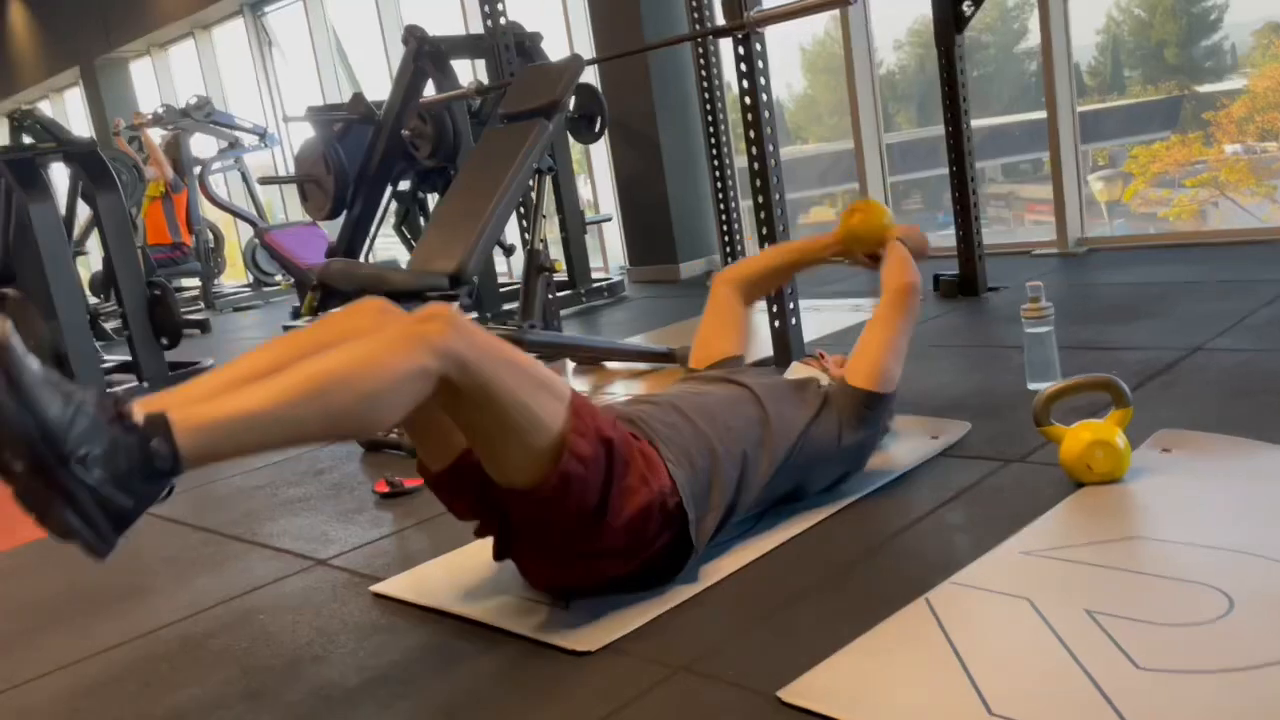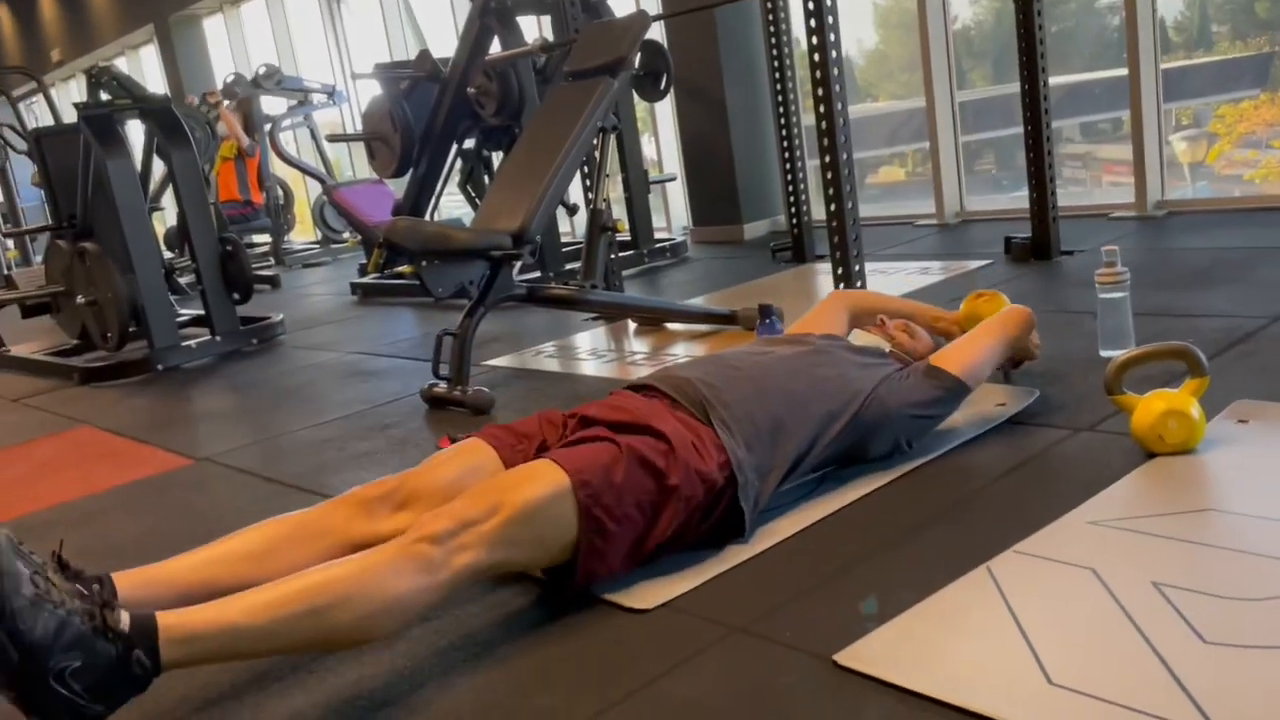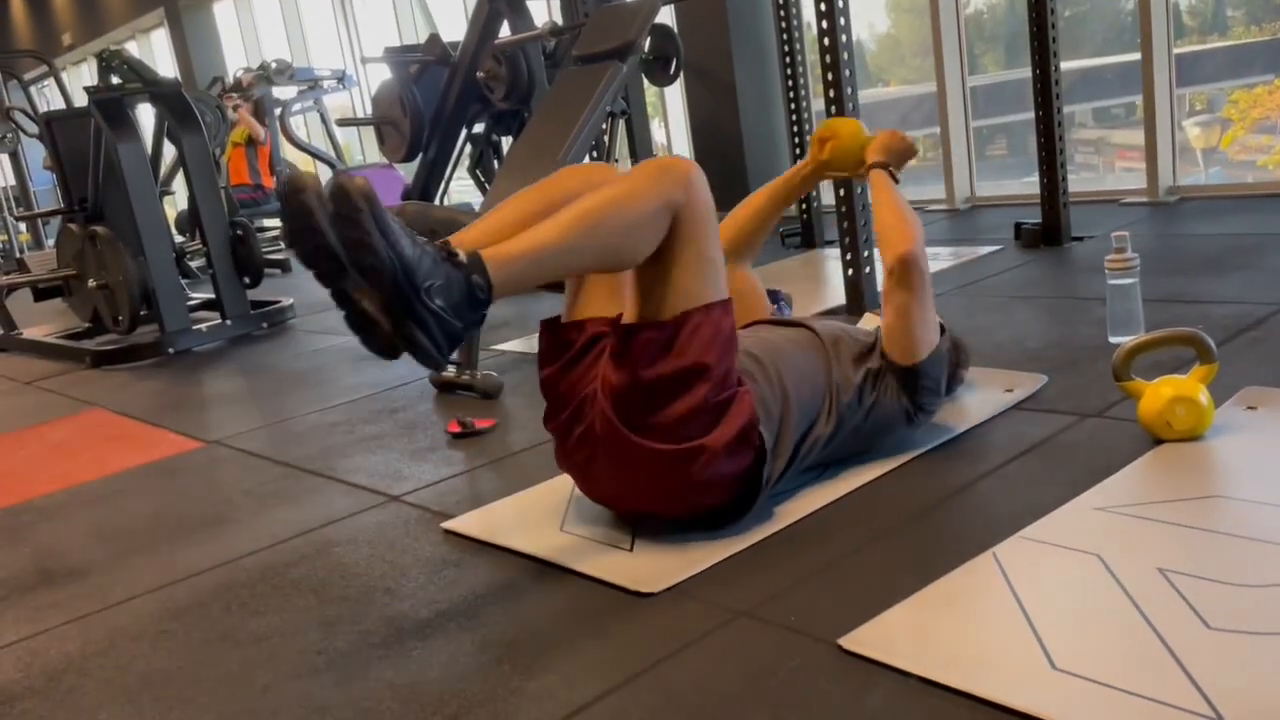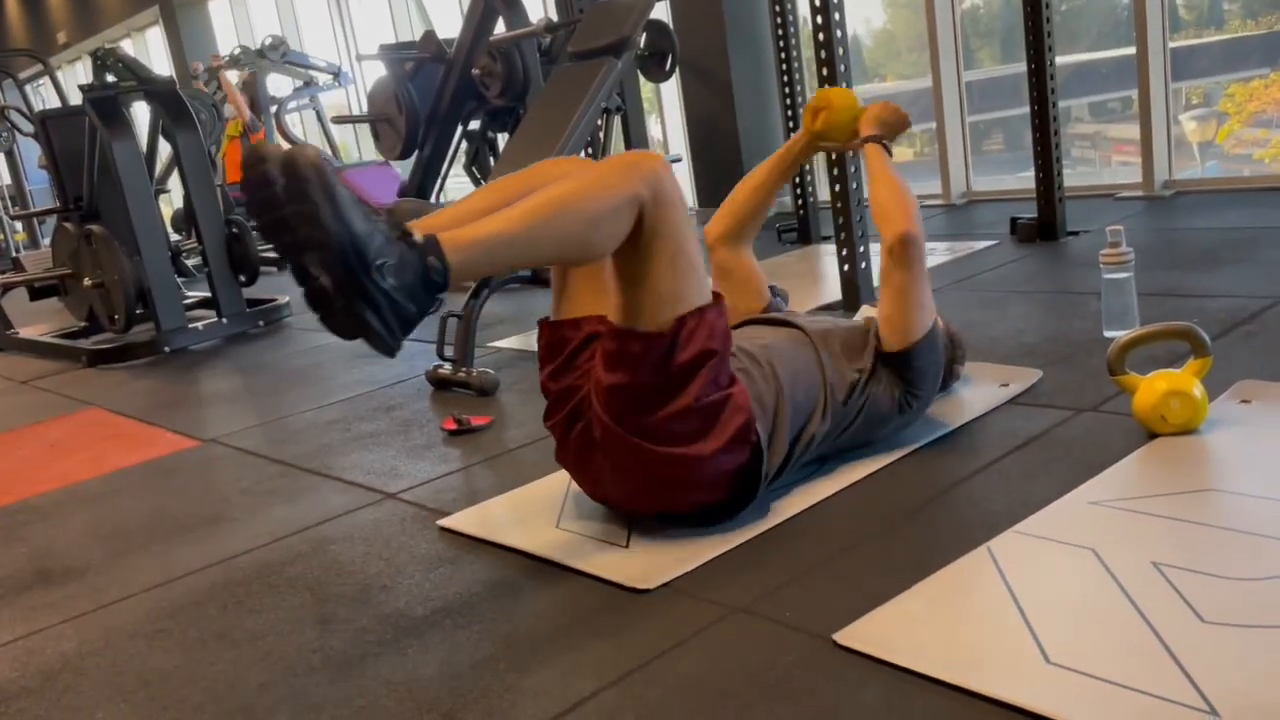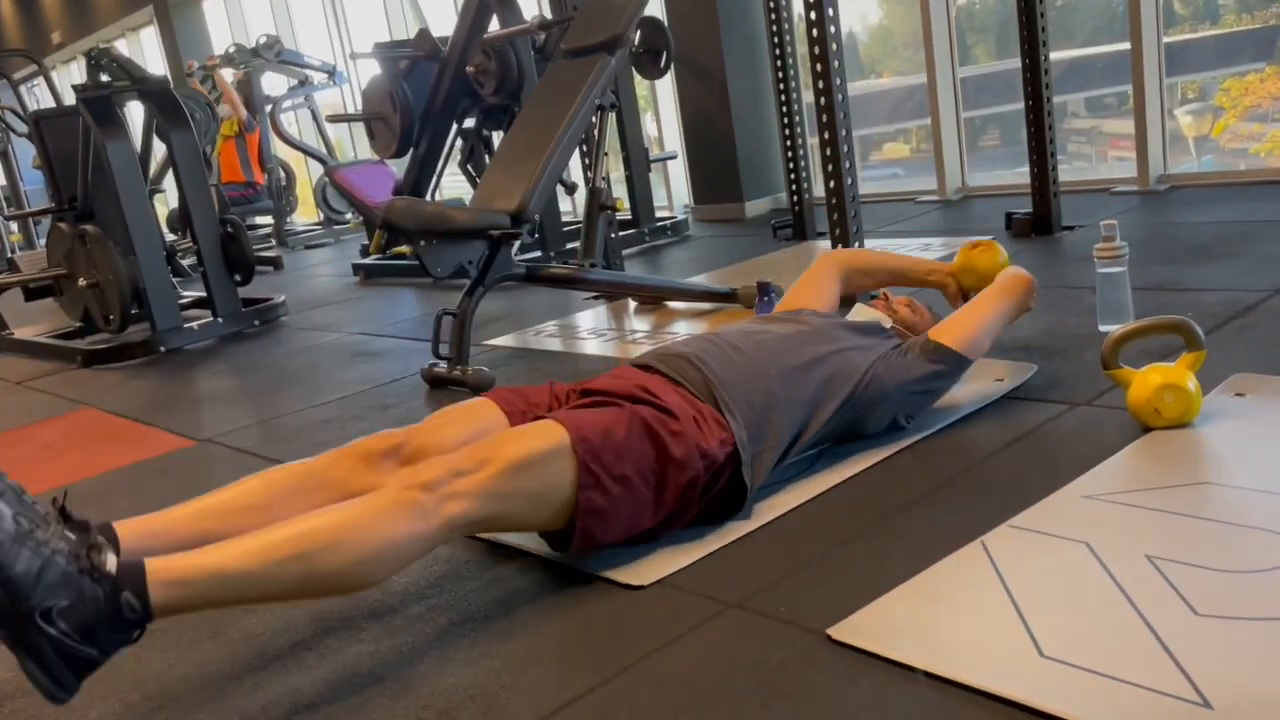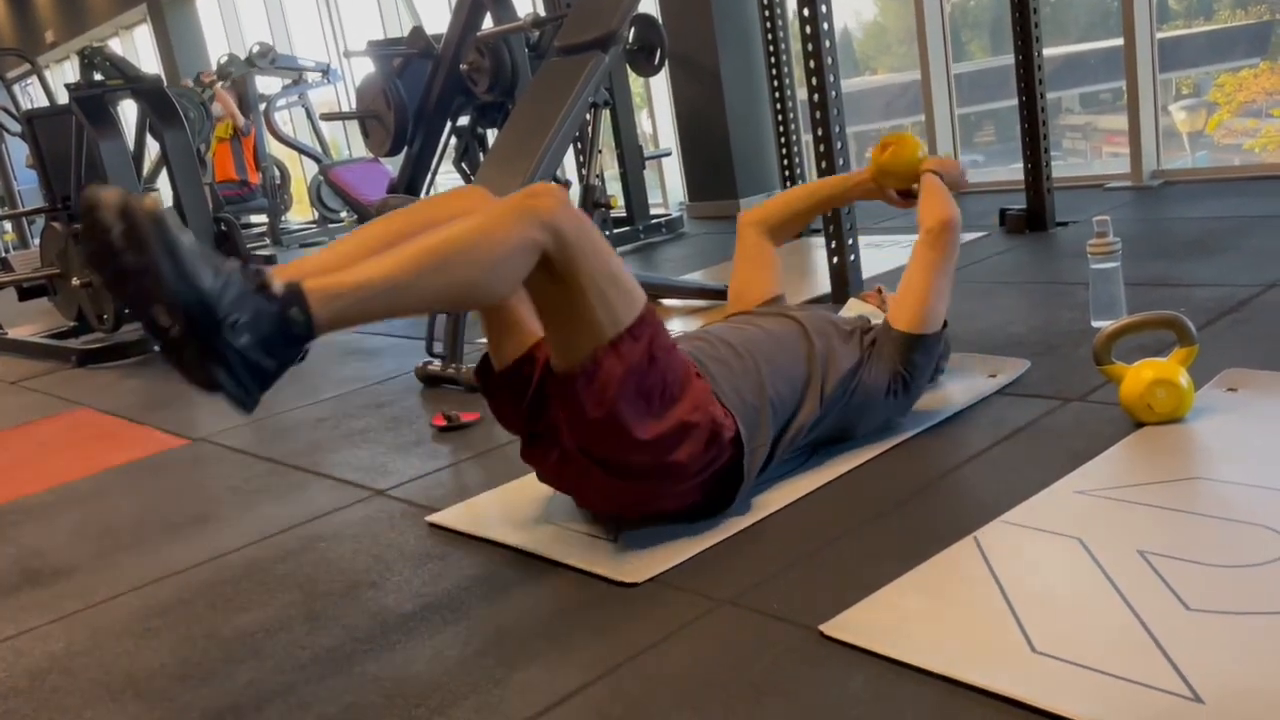
dt=0.7s
person 1, frame 1
left shoulder: (834, 427)
right shoulder: (734, 383)
left elbow: (898, 304)
right elbow: (732, 286)
left wrist: (894, 250)
right wrist: (836, 242)
left hip: (632, 515)
right hip: (547, 503)
left knee: (437, 335)
right knee: (372, 318)
left ankle: (133, 456)
right ankle: (115, 431)
person 1, frame 2
left shoulder: (903, 393)
right shoulder: (824, 351)
left elbow: (997, 339)
right elbow: (847, 295)
left wrist: (1006, 324)
right wrist: (959, 308)
left hip: (689, 463)
right hip: (621, 416)
left knee: (447, 544)
right knee: (395, 500)
right ankle: (106, 598)
person 1, frame 3
left shoulder: (908, 383)
right shoulder: (799, 337)
left elbow: (908, 263)
right elbow: (726, 246)
left wrist: (879, 171)
right wrist: (813, 169)
left hip: (692, 447)
right hip: (601, 428)
left knee: (674, 179)
right knee: (597, 181)
left ankle: (455, 296)
right ankle: (435, 283)
person 1, frame 4
left shoulder: (899, 375)
right shoulder: (801, 336)
left elbow: (905, 246)
right elbow: (728, 231)
left wrist: (870, 145)
right wrist: (804, 145)
left hip: (692, 443)
right hip: (598, 427)
left knee: (644, 172)
right knee: (571, 173)
left ankle: (409, 278)
right ankle: (389, 255)
person 1, frame 5
left shoulder: (903, 369)
right shoulder: (822, 329)
left elbow: (1009, 293)
right elbow: (835, 258)
left wrist: (989, 283)
right wrist: (943, 266)
left hip: (690, 441)
right hip: (628, 391)
left knee: (442, 495)
right knee: (389, 456)
left ankle: (107, 603)
right ankle: (99, 551)
person 1, frame 6
left shoulder: (889, 368)
right shoulder: (788, 328)
left elbow: (941, 240)
right elbow: (758, 229)
left wrist: (933, 185)
right wrist: (863, 182)
left hip: (670, 454)
right hip: (587, 432)
left knee: (541, 211)
right knee: (471, 204)
left ankle: (270, 321)
right ankle: (255, 301)
